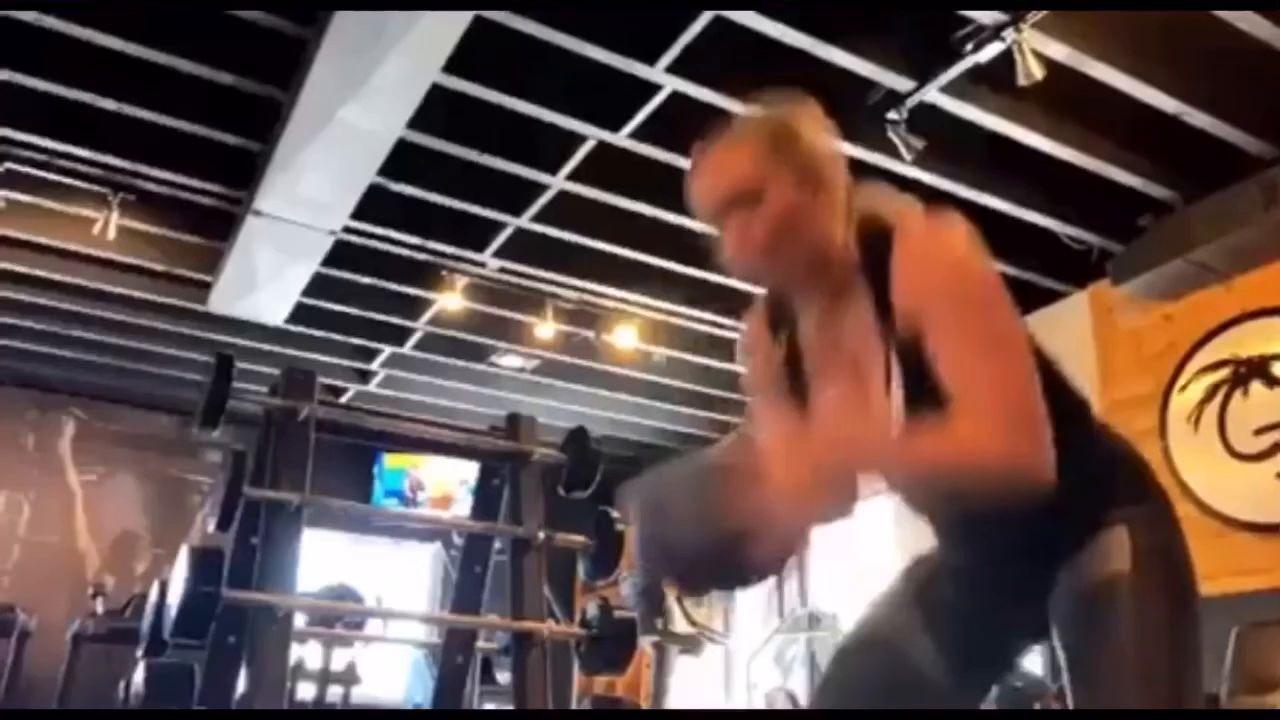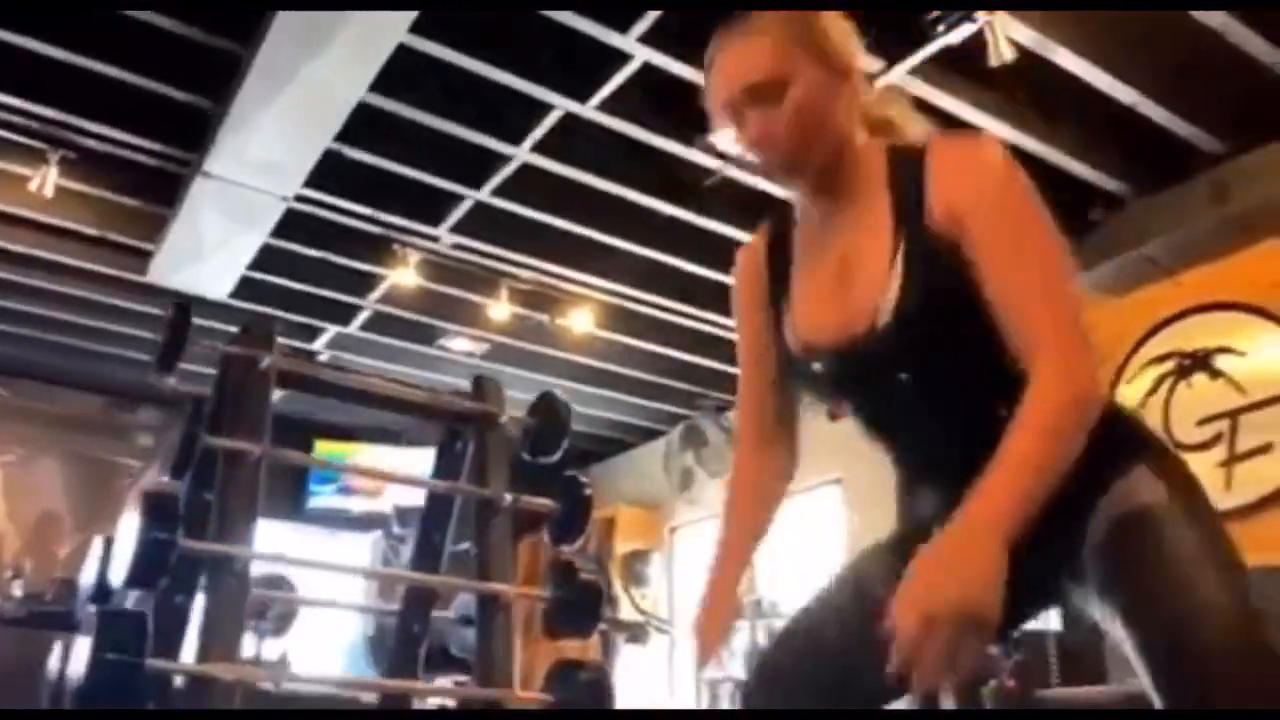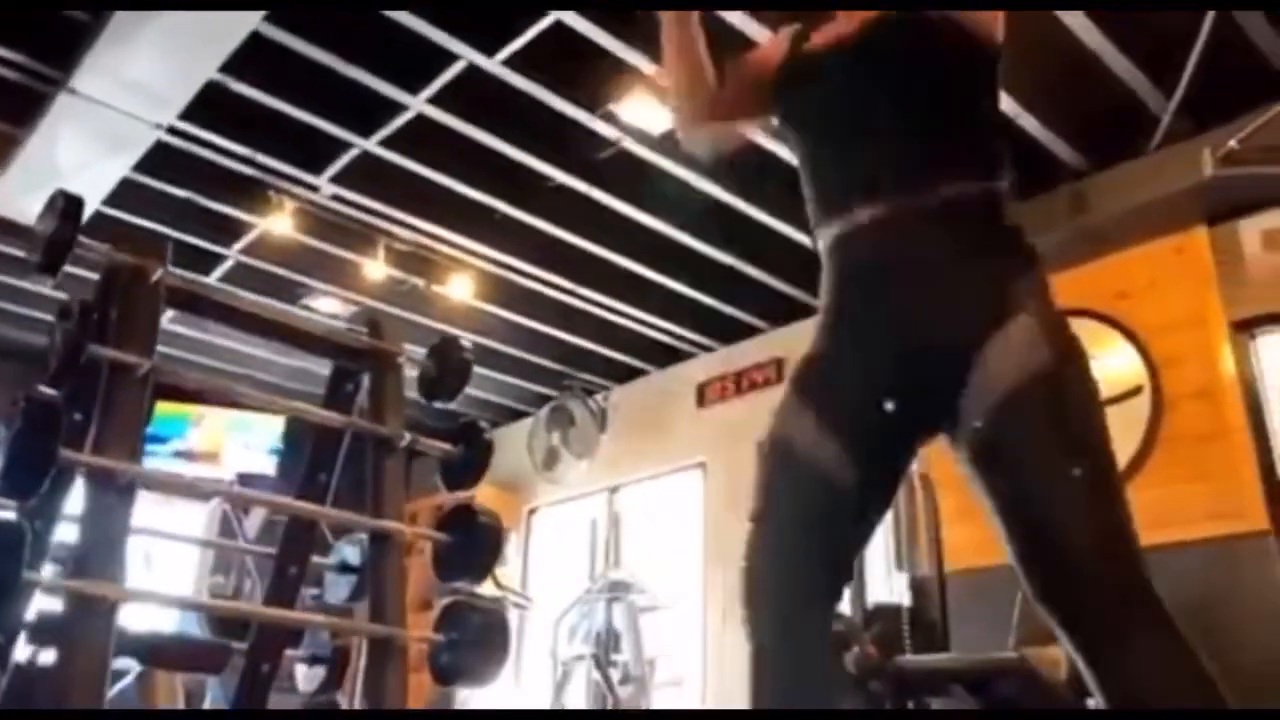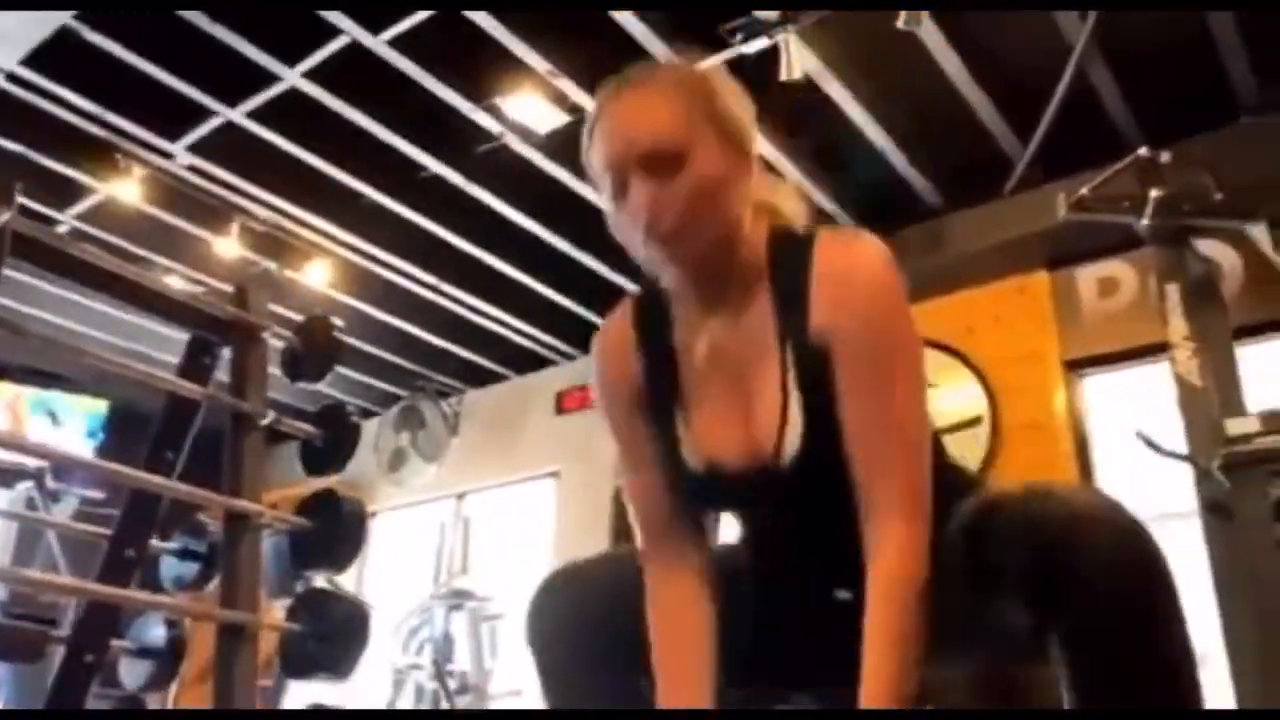
dt=1s
person 1, frame 1
left shoulder: (931, 254)
right shoulder: (766, 341)
left elbow: (1021, 455)
right elbow: (810, 491)
left wrist: (830, 453)
left hip: (1092, 527)
right hip: (979, 556)
person 1, frame 2
left shoulder: (956, 180)
right shoulder: (762, 264)
left elbow: (1069, 374)
right elbow: (761, 449)
left wrist: (977, 537)
right wrist: (725, 577)
left hip: (1090, 490)
right hip: (947, 525)
right knee: (782, 693)
person 1, frame 3
left shoulder: (957, 21)
right shoulder: (796, 44)
left elbow: (962, 26)
right elbow: (703, 131)
right wrist: (679, 25)
left hip: (976, 294)
right hip: (857, 327)
left knee: (1097, 592)
right knee: (781, 606)
person 1, frame 4
left shoulder: (844, 279)
right shoulder: (625, 350)
left elbow: (899, 528)
right elbow: (674, 560)
left hip: (933, 586)
right hip: (796, 608)
